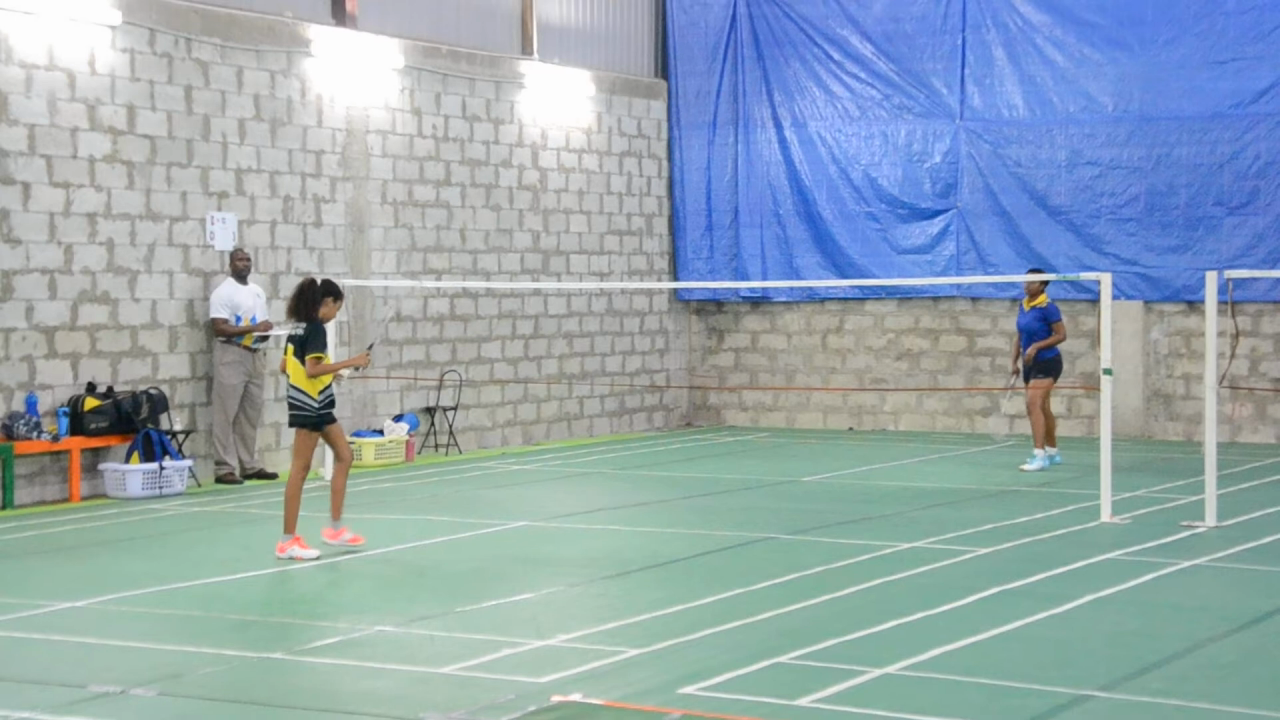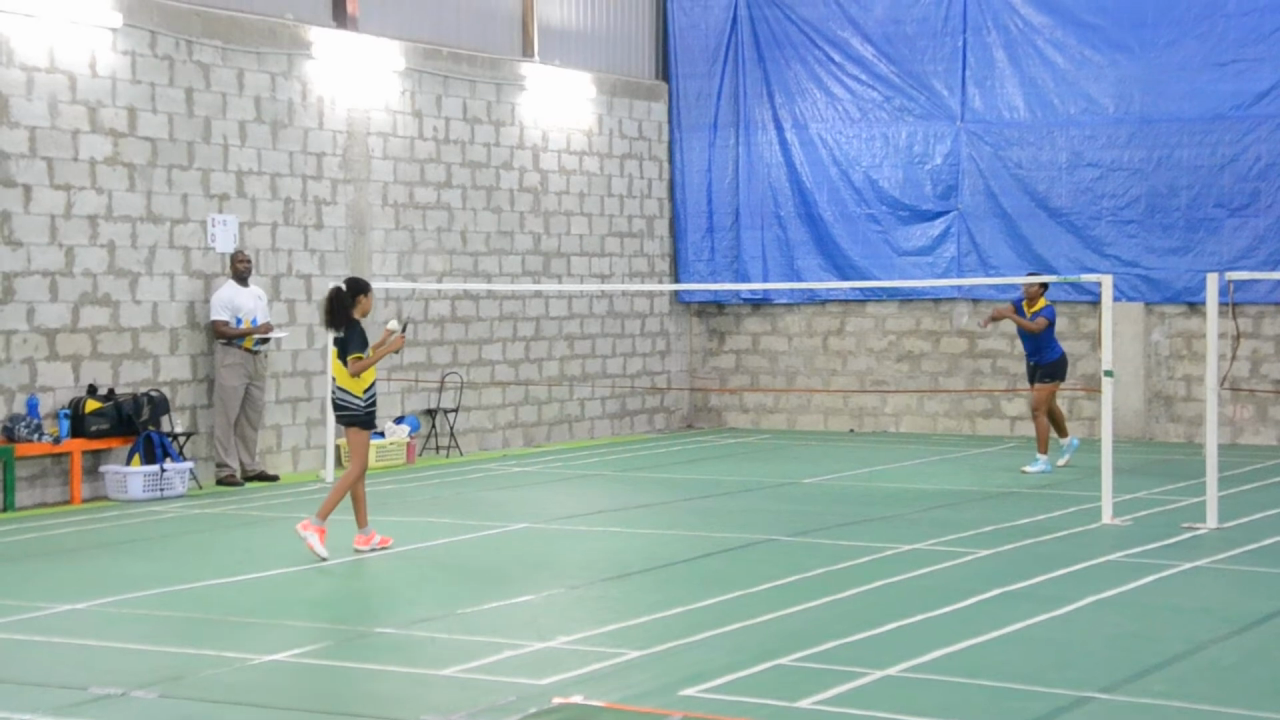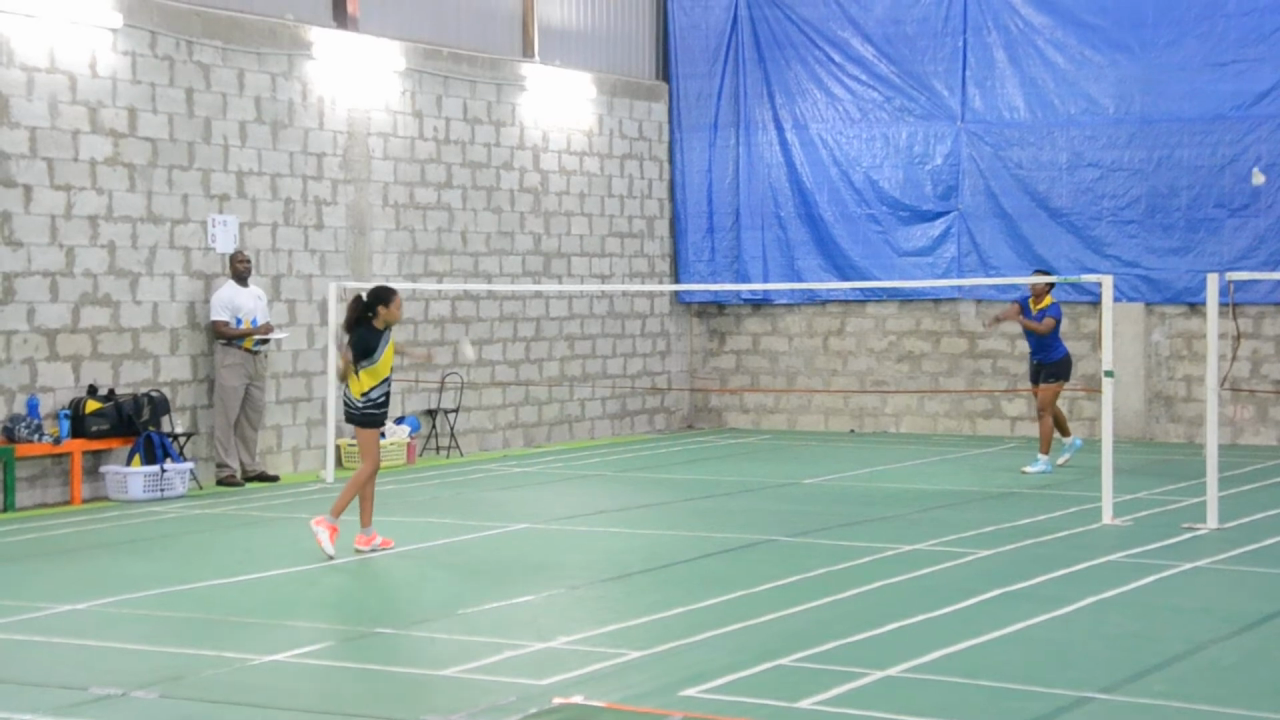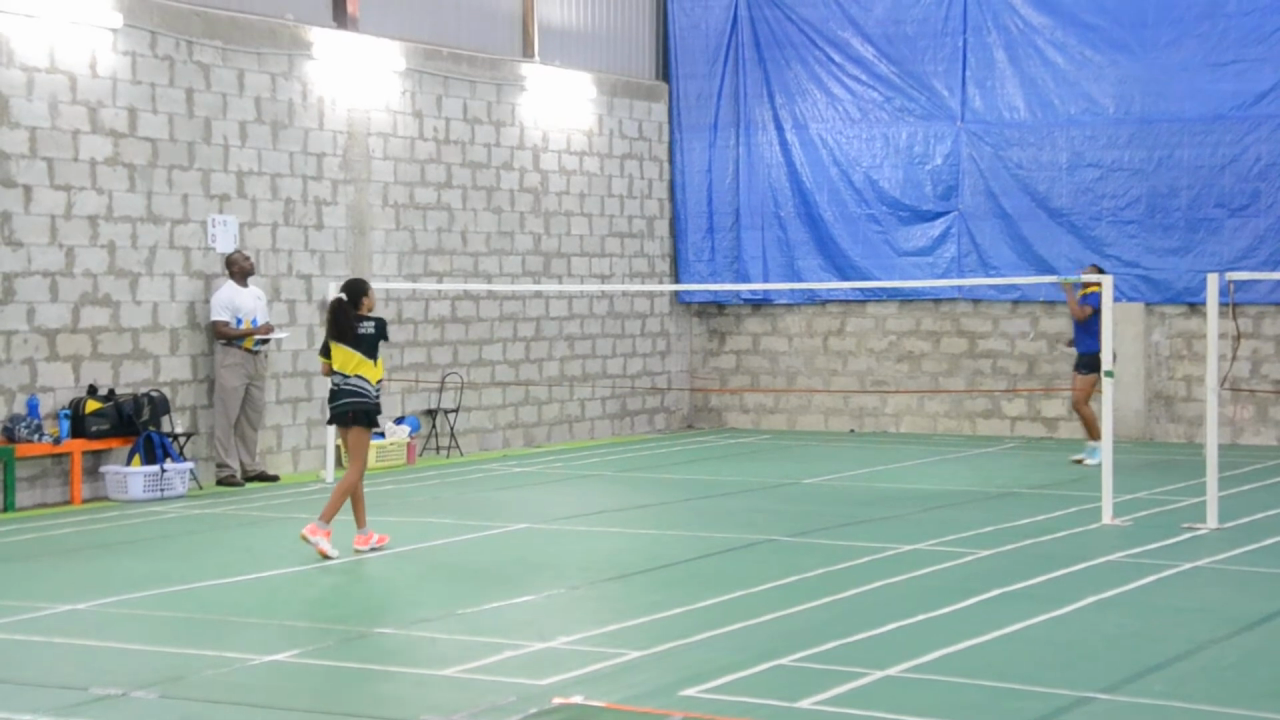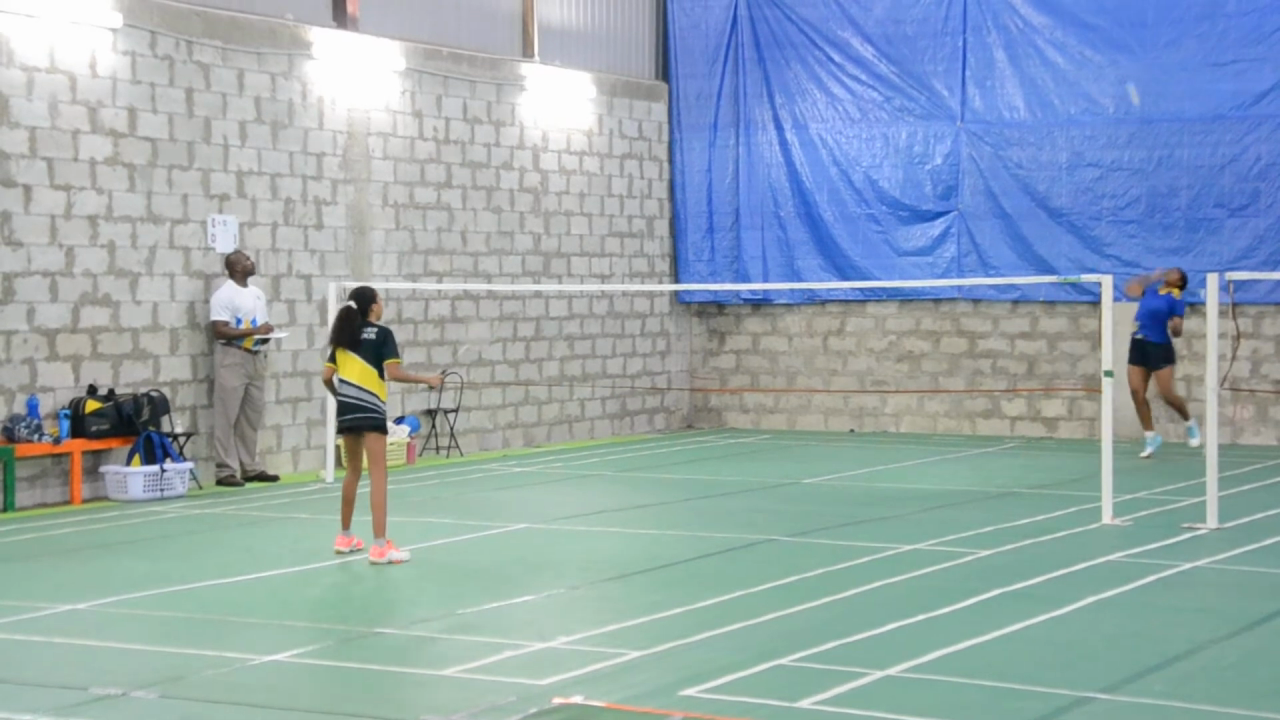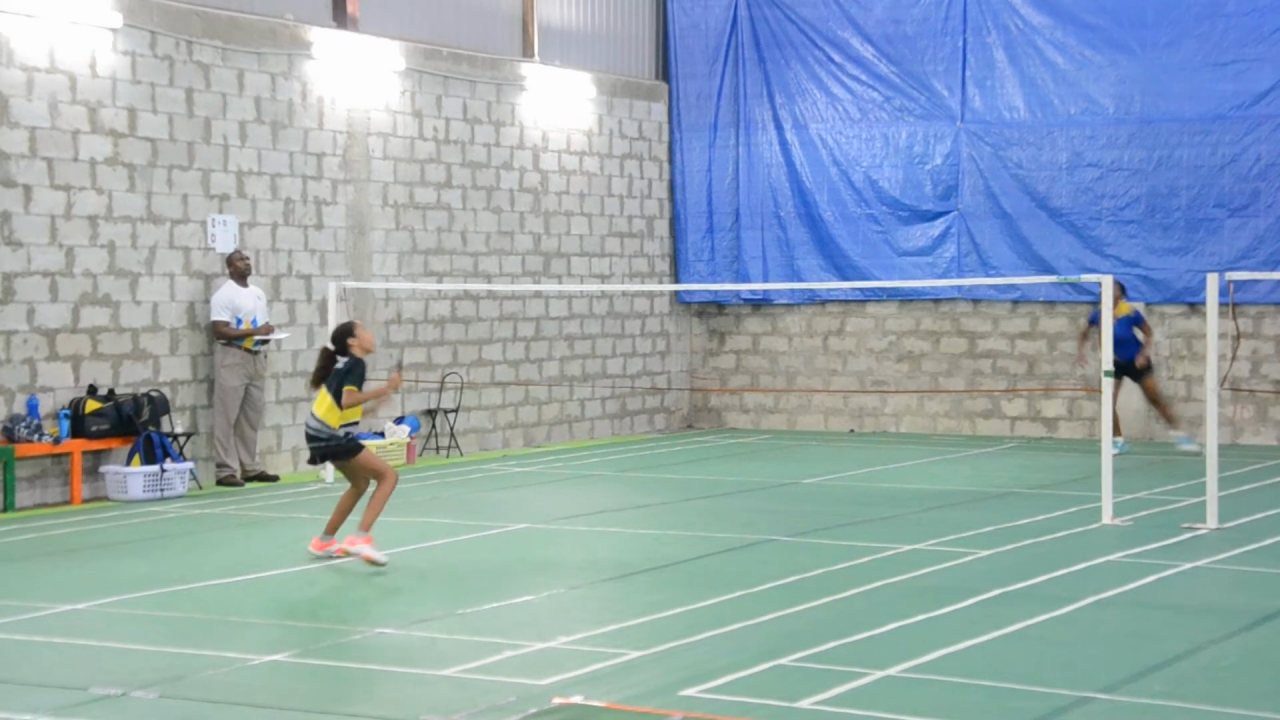
dt=0.7s
person 1, frame 1
left shoulder: (300, 327)
right shoulder: (316, 328)
left elbow: (284, 367)
right elbow: (312, 370)
right wrist: (350, 363)
left hip: (317, 406)
right hip: (310, 407)
left knee: (345, 457)
right knee: (300, 469)
left ankle: (335, 528)
right ankle: (288, 540)
person 1, frame 2
left shoulder: (346, 328)
right shoulder: (354, 329)
right elbow: (354, 369)
left wrist: (381, 343)
right wrist: (388, 350)
left hip: (352, 404)
right hip: (356, 406)
left knee: (359, 469)
right knee: (356, 469)
left ankle: (364, 534)
right ankle: (314, 524)
person 1, frame 3
left shoulder: (383, 329)
right shoulder: (363, 336)
right elbow: (343, 376)
left wrist: (412, 353)
right wrist: (346, 363)
left hip: (374, 406)
right hip: (363, 407)
left knee: (370, 467)
right knee: (369, 467)
left ankle: (366, 535)
right ankle: (328, 522)
person 1, frame 4
left shoulder: (336, 329)
right shoulder: (377, 325)
left elbow: (325, 369)
left hip: (339, 400)
right hip: (361, 401)
left knee: (355, 467)
right knee: (356, 469)
left ankle: (363, 533)
right ankle: (319, 527)
person 1, frame 5
left shoulder: (344, 336)
right shoulder: (382, 334)
left elbow: (327, 376)
right elbow: (394, 373)
right wrist: (427, 380)
left hip: (346, 409)
right hip: (370, 409)
left knee: (353, 471)
right knee: (378, 475)
left ankle: (345, 536)
right ankle: (380, 546)
person 1, frame 6
left shoulder: (342, 364)
right shoulder: (356, 364)
right elbow: (347, 402)
left wrist: (376, 400)
right wrist: (385, 389)
left hip: (321, 435)
right hip: (333, 437)
left knee: (360, 483)
right knee: (388, 476)
left ankle: (325, 541)
right ankle: (360, 537)
person 2, frame 1
left shoulder: (258, 291)
right shoulder: (223, 292)
right elbow: (219, 328)
left wrist: (266, 330)
right wrist: (252, 328)
left hip: (255, 355)
right hip: (231, 355)
left knee: (251, 413)
right knee: (226, 414)
left ankle: (250, 465)
right ankle: (224, 469)
person 2, frame 2
left shoulder: (259, 293)
right shoulder: (224, 294)
right elbow: (219, 331)
left wrist: (267, 333)
right wrist: (253, 330)
left hip: (257, 357)
right hip: (232, 358)
left knee: (252, 416)
right knee: (228, 416)
left ankle: (251, 467)
right ankle: (225, 470)
person 2, frame 3
left shoulder: (259, 293)
right shoulder: (224, 295)
right elbow: (219, 331)
left wrist: (267, 332)
right wrist: (253, 331)
left hip: (257, 357)
right hip: (232, 358)
left knee: (253, 415)
right knee: (228, 417)
left ankle: (251, 468)
right ankle: (226, 471)
person 2, frame 4
left shoulder: (258, 293)
right shoulder: (224, 295)
right elbow: (220, 331)
left wrist: (268, 333)
right wrist: (253, 331)
left hip: (257, 357)
right hip: (233, 358)
left knee: (253, 416)
right knee: (228, 417)
left ankle: (251, 467)
right ankle: (226, 471)
person 2, frame 5
left shoulder: (258, 293)
right shoulder: (224, 295)
right elbow: (219, 331)
left wrist: (267, 332)
right wrist: (253, 331)
left hip: (256, 357)
right hip: (232, 357)
left knee: (253, 415)
right knee: (227, 417)
left ankle: (251, 467)
right ankle: (225, 471)
person 2, frame 6
left shoulder: (258, 293)
right shoulder: (224, 295)
right elbow: (220, 331)
left wrist: (267, 332)
right wrist: (254, 332)
left hip: (256, 357)
right hip: (232, 358)
left knee: (252, 416)
right knee: (228, 417)
left ankle: (250, 467)
right ankle: (226, 470)
person 3, frame 1
left shoulder: (1048, 307)
right shoulder: (1023, 305)
left elbow: (1061, 335)
left wrist: (1036, 347)
right wrist: (1015, 360)
left hip: (1046, 362)
right hip: (1030, 363)
left knee: (1033, 405)
right knee: (1042, 407)
left ankle: (1040, 457)
right ankle: (1052, 453)
person 3, frame 2
left shoulder: (1047, 309)
right shoulder: (1019, 304)
left elbow: (1035, 328)
right elbow: (1002, 311)
left wrist: (1009, 315)
right wrist: (989, 319)
left hip: (1052, 363)
right hip: (1034, 363)
left knee: (1038, 409)
right knee: (1048, 406)
left ankle: (1042, 461)
right ankle: (1068, 441)
person 3, frame 3
left shoulder: (1053, 308)
right shoulder: (1025, 303)
left elbow: (1043, 329)
right elbow: (1009, 312)
left wrist: (1017, 319)
right wrist: (996, 318)
left hip: (1056, 362)
right hip: (1037, 362)
left knee: (1043, 410)
right knee: (1048, 407)
left ankle: (1043, 461)
right ankle: (1070, 441)
person 3, frame 4
left shoulder: (1094, 296)
right shoulder: (1084, 296)
left elbow: (1079, 316)
left wrist: (1069, 292)
right wrist: (1075, 338)
left hip: (1094, 356)
right hip: (1086, 355)
left knee: (1080, 403)
right knee: (1078, 402)
left ankle: (1097, 448)
right ankle: (1091, 446)
person 3, frame 5
left shoulder: (1176, 300)
right shoulder: (1153, 289)
left elbow: (1176, 333)
right elbow: (1130, 289)
left wrist: (1176, 327)
right wrist: (1151, 277)
left hip: (1159, 347)
right hip: (1138, 345)
left knee: (1168, 395)
right knee: (1136, 393)
left ankle: (1190, 423)
right ankle: (1151, 438)
person 3, frame 6
left shoulder: (1132, 313)
right shoulder: (1098, 314)
left elbow: (1148, 333)
right elbow: (1084, 334)
left wrist: (1143, 355)
right wrist: (1081, 352)
left hip: (1137, 361)
right hip: (1114, 362)
left knee: (1156, 400)
left ankle: (1180, 436)
right ankle: (1118, 441)
